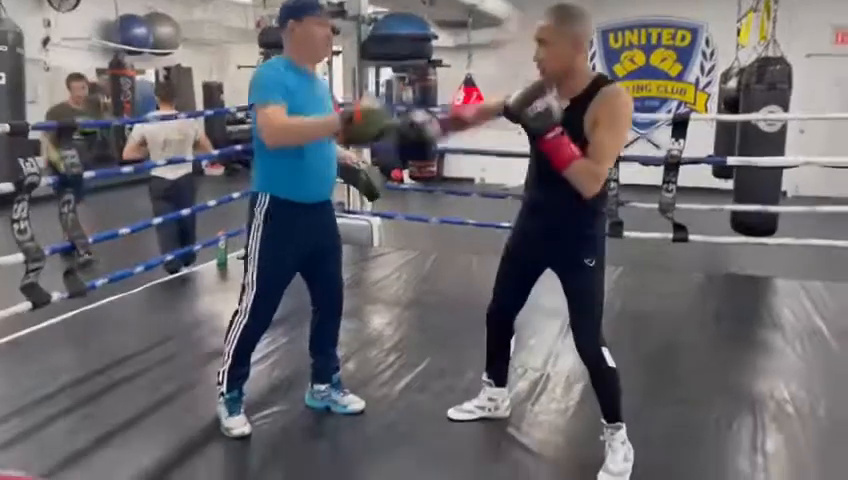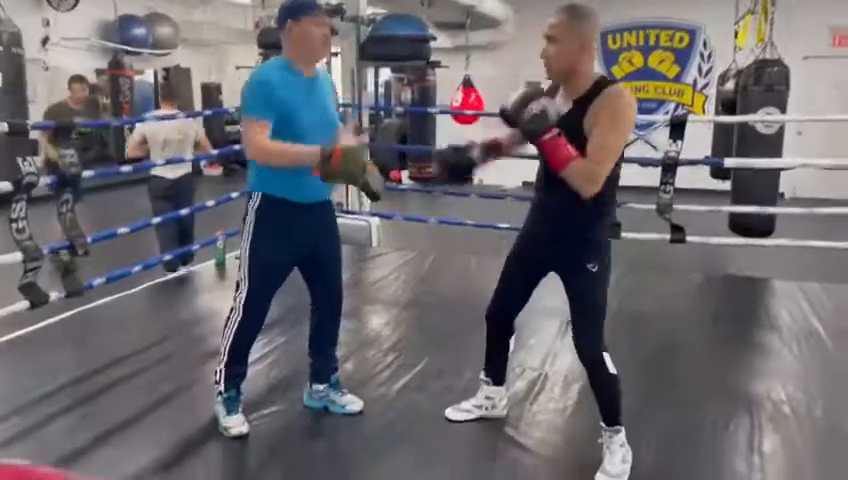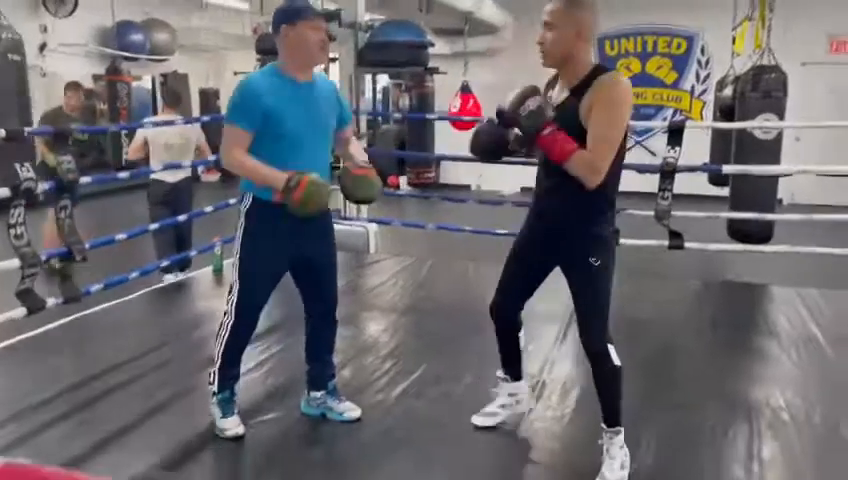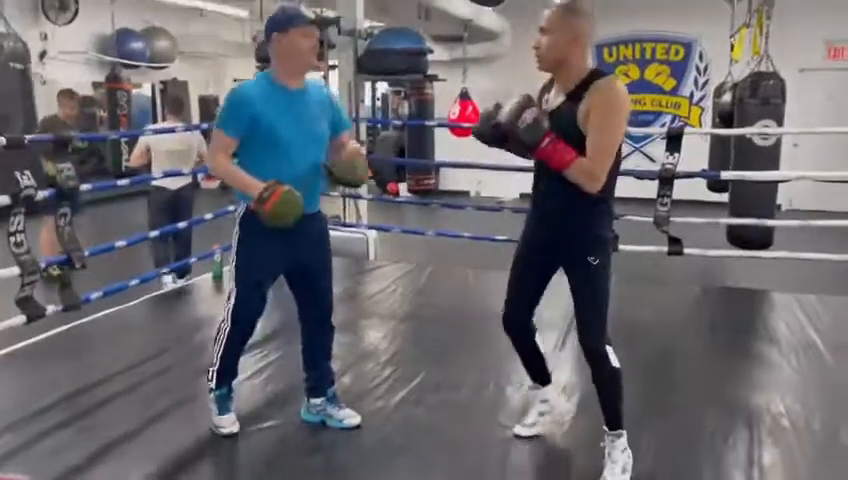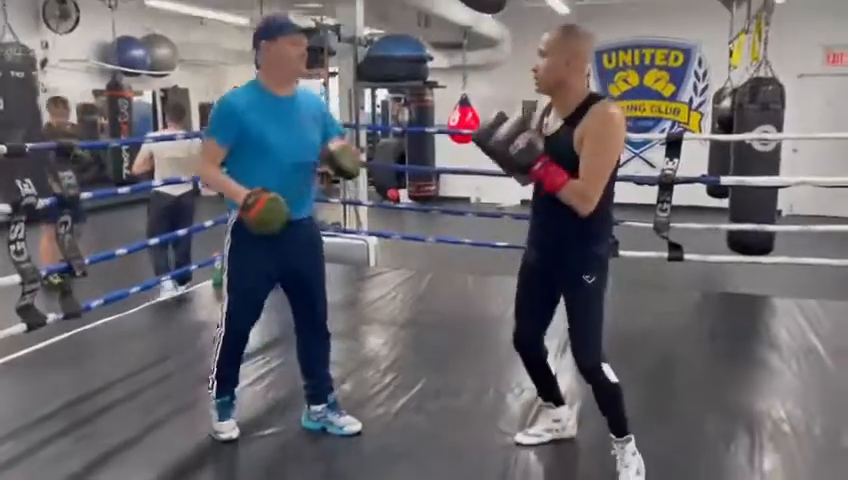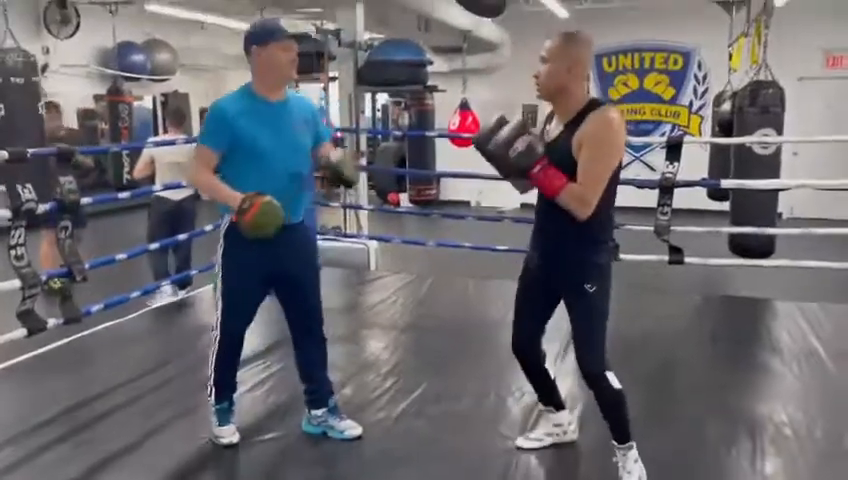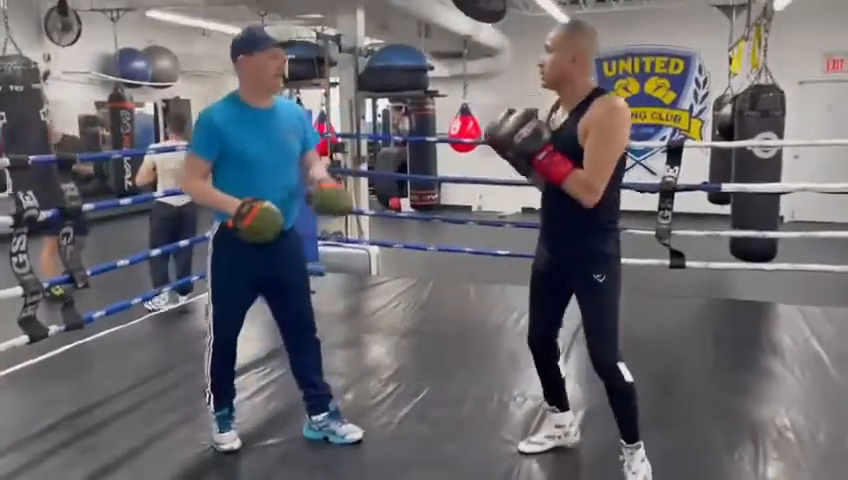
dt=0.1s
person 1, frame 1
left shoulder: (611, 100)
right shoulder: (541, 90)
left elbow: (590, 183)
right elbow: (488, 110)
left wrist: (548, 130)
right wrist: (439, 125)
left hip: (580, 239)
right hip: (532, 226)
left knee: (588, 340)
right knee: (499, 314)
left ankle: (616, 436)
right ankle: (494, 395)
person 1, frame 2
left shoulder: (615, 100)
right shoulder: (552, 91)
left elbow: (589, 183)
right elbow: (517, 132)
left wrist: (546, 132)
right wrist: (478, 153)
left hip: (585, 241)
right hip: (540, 228)
left knee: (589, 345)
right knee: (499, 313)
left ankle: (616, 439)
right ankle: (493, 395)
person 1, frame 3
left shoulder: (611, 88)
right shoulder: (551, 84)
left elbow: (593, 173)
left wrist: (542, 129)
right wrist: (509, 136)
left hip: (588, 235)
right hip: (542, 223)
left knee: (594, 338)
right knee: (503, 309)
left ankle: (615, 439)
right ankle: (513, 391)
person 1, frame 4
left shoulder: (607, 93)
right shoulder: (546, 89)
left elbow: (593, 178)
left wrist: (542, 137)
right wrist: (505, 136)
left hip: (586, 237)
right hip: (541, 226)
left knee: (592, 339)
right knee: (515, 318)
right ankle: (545, 394)
person 1, frame 5
left shoulder: (603, 117)
right shoulder: (547, 113)
left elbow: (585, 200)
left wrist: (535, 160)
right wrist: (508, 153)
left hip: (583, 257)
right hip: (541, 248)
left knee: (588, 356)
right knee: (526, 340)
right ankle: (558, 415)
person 1, frame 6
left shoulder: (603, 122)
right shoulder: (551, 119)
left elbow: (583, 204)
left wrist: (534, 164)
right wrist: (508, 160)
left hip: (585, 264)
right hip: (543, 255)
left knee: (592, 365)
right knee: (523, 344)
right ankle: (559, 418)
person 1, frame 7
left shoulder: (607, 110)
right shoulder: (558, 108)
left elbow: (589, 192)
left wrist: (540, 150)
right wrist: (517, 152)
left hip: (594, 255)
right hip: (553, 249)
left knee: (604, 355)
right knee: (539, 339)
right ankle: (561, 421)
person 2, frame 1
left shoulder: (316, 80)
right shoulder: (271, 76)
right elbow: (274, 132)
left wrist: (350, 157)
right wrist: (340, 122)
left hip: (320, 210)
right hip: (278, 212)
left knee: (330, 299)
right knee: (257, 306)
left ankle: (324, 383)
right ankle: (230, 394)
person 2, frame 2
left shoulder: (324, 81)
right shoulder: (266, 80)
right elbow: (255, 147)
left wrist: (357, 160)
right wrist: (316, 155)
left hip: (319, 210)
right hip: (273, 211)
left knee: (329, 299)
right knee: (251, 305)
left ankle: (322, 383)
right ankle: (228, 392)
person 2, frame 3
left shoulder: (327, 89)
right shoulder: (256, 89)
left elbow: (347, 140)
right elbow: (232, 154)
left wrist: (359, 164)
right wrist: (280, 181)
left hip: (315, 218)
right hip: (267, 218)
left knee: (324, 306)
right knee: (244, 308)
left ankle: (320, 390)
right ankle: (223, 397)
person 2, frame 4
left shoulder: (322, 96)
right shoulder: (247, 96)
left elbow: (344, 145)
right elbow: (217, 158)
left wrist: (354, 156)
right wrist: (258, 191)
left hip: (310, 223)
right hip: (260, 225)
left knee: (319, 313)
right knee: (241, 314)
left ankle: (319, 397)
right ankle: (221, 394)
person 2, frame 5
left shoulder: (314, 103)
right shoulder: (236, 105)
left elbow: (335, 149)
right elbow: (208, 166)
left wrist: (343, 156)
right wrist: (243, 196)
left hip: (302, 230)
right hip: (252, 234)
left knee: (314, 319)
right knee: (236, 322)
left ankle: (320, 404)
right ankle: (222, 402)
person 2, frame 6
left shoulder: (305, 108)
right shoulder: (228, 111)
left elbow: (327, 156)
right elbow: (200, 173)
left wrist: (338, 165)
right wrist: (237, 201)
left hip: (295, 235)
right hip: (245, 238)
left knee: (310, 324)
right knee: (231, 327)
left ankle: (320, 409)
right ankle: (222, 408)
person 2, frame 7
left shoulder: (294, 114)
right shoulder: (217, 118)
left elbow: (311, 164)
right elbow: (192, 181)
left wrist: (323, 182)
right wrist: (234, 206)
left hip: (285, 240)
right hip: (234, 244)
left knee: (302, 328)
right knee: (223, 333)
left ankle: (321, 413)
right ankle: (222, 415)
person 3, frame 1
left shoulder: (146, 122)
right shoulder: (190, 121)
left elbow: (128, 154)
right elbow: (208, 150)
left wrist: (150, 150)
left hip: (160, 182)
right hip: (185, 179)
left knee: (167, 228)
right knee: (187, 224)
left ankle: (173, 271)
right ankle: (187, 265)
person 3, frame 2
left shoulder: (147, 121)
right shoulder: (190, 121)
left elbow: (130, 152)
right elbow: (208, 150)
left wrist: (151, 148)
left hip: (160, 181)
right hip: (185, 179)
left knee: (166, 227)
right knee: (186, 223)
left ankle: (172, 269)
right ankle: (185, 265)
person 3, frame 3
left shoulder: (149, 124)
right shoulder: (192, 126)
left elbow: (131, 155)
right elbow: (207, 155)
left wrist: (152, 149)
left hip: (159, 184)
right hip: (183, 183)
left knee: (162, 231)
right knee: (183, 228)
left ankle: (169, 273)
right ankle: (182, 270)
person 3, frame 4
left shoulder: (151, 132)
right shoulder: (194, 133)
left elbow: (134, 162)
right elbow: (206, 163)
left wrist: (153, 156)
left hip: (160, 191)
right hip: (184, 190)
left knee: (159, 237)
right knee: (183, 235)
left ankle: (167, 276)
right ankle: (182, 277)
person 3, frame 5
left shoulder: (153, 138)
right shoulder: (194, 141)
left elbow: (137, 169)
left wrist: (156, 162)
left hip: (161, 197)
right hip: (186, 197)
left knee: (157, 242)
right knee: (183, 242)
left ankle: (166, 282)
right ankle: (182, 283)
person 3, frame 6
left shoulder: (154, 143)
right shoulder: (194, 145)
left elbow: (138, 173)
left wrist: (157, 167)
left hip: (162, 201)
right hip: (186, 201)
left knee: (157, 246)
right knee: (183, 246)
left ankle: (165, 287)
right ankle: (182, 288)
person 3, frame 7
left shoulder: (155, 150)
left elbow: (140, 180)
left wrist: (159, 174)
left hip: (163, 207)
right hip: (188, 207)
left knee: (158, 252)
right knee: (184, 252)
left ankle: (161, 295)
right ankle: (183, 294)
person 4, frame 1
left shoulder: (93, 109)
right shoulder: (57, 111)
left elbow: (99, 137)
right elbow: (46, 138)
right wrist: (56, 158)
left hip: (85, 165)
right hip: (65, 166)
left knee: (75, 207)
right knee: (75, 208)
right ankle: (76, 251)
person 4, frame 2
left shoulder: (92, 109)
right shoulder: (56, 110)
left elbow: (97, 135)
right elbow: (43, 138)
right wrist: (53, 155)
left hip: (82, 163)
right hip: (61, 165)
person 4, frame 3
left shoulder: (84, 117)
right shoulder: (52, 115)
left elbow: (89, 144)
right elbow: (39, 142)
right wrist: (50, 159)
right hip: (53, 172)
right knee: (55, 213)
left ankle: (62, 249)
right ankle: (50, 257)
person 4, frame 4
left shoulder: (81, 125)
right shoulder: (47, 123)
left elbow: (88, 151)
left wrist: (81, 145)
right knee: (51, 222)
right ankle: (48, 265)
person 4, frame 5
left shoulder: (78, 132)
right shoulder: (43, 132)
left knee: (74, 229)
right knee: (49, 231)
left ankle: (63, 263)
right ankle: (48, 274)
person 4, frame 6
left shoulder: (75, 136)
left elbow: (90, 163)
left wrist: (75, 156)
left knee: (74, 234)
right knee: (49, 237)
right ankle: (49, 279)
person 4, frame 7
left shoulder: (73, 142)
left elbow: (89, 170)
left wrist: (72, 165)
right hip: (49, 202)
right knee: (51, 243)
right ankle: (51, 286)
